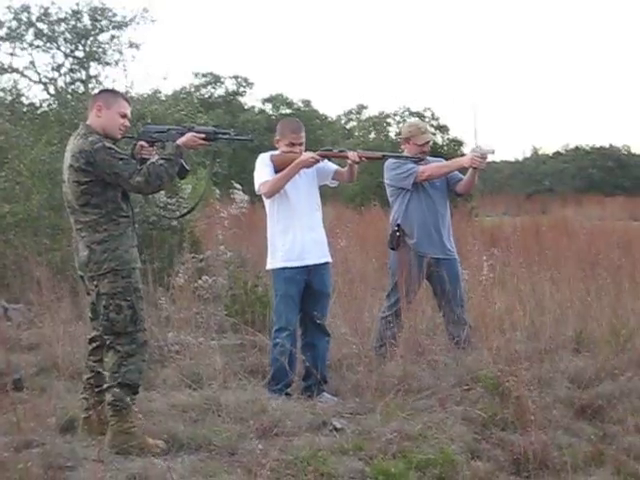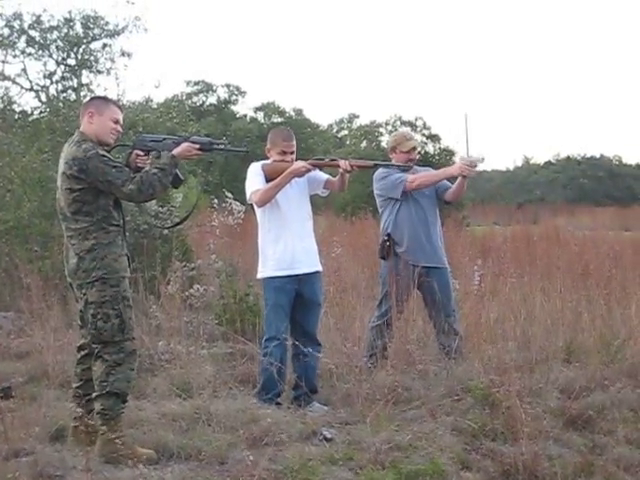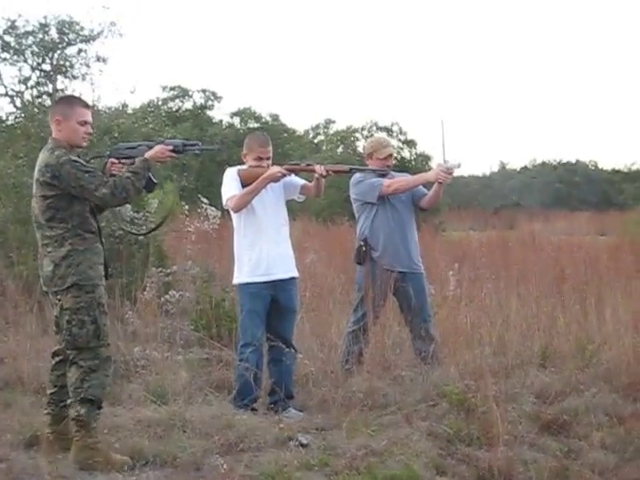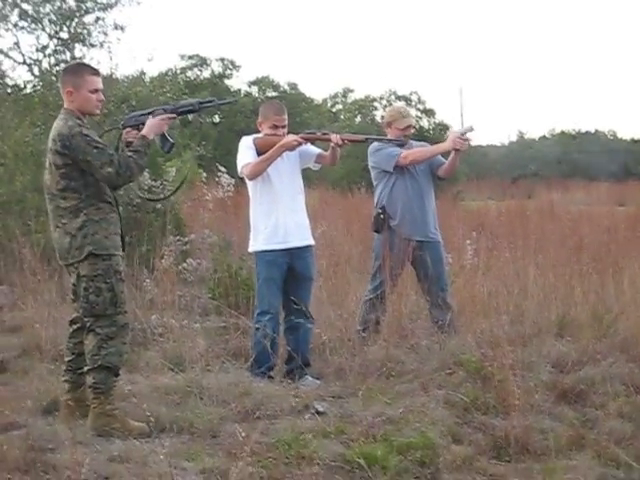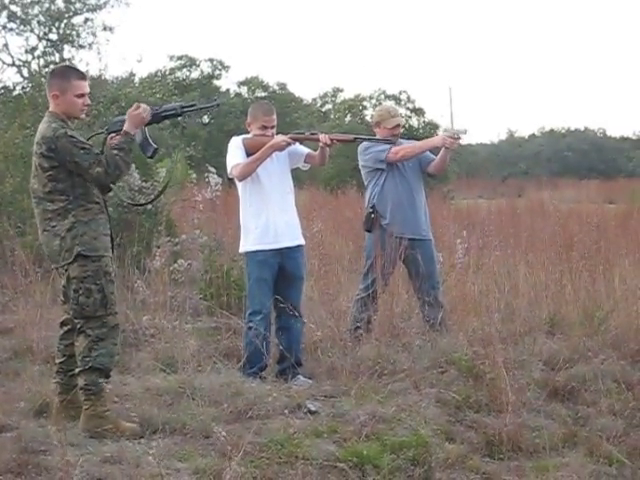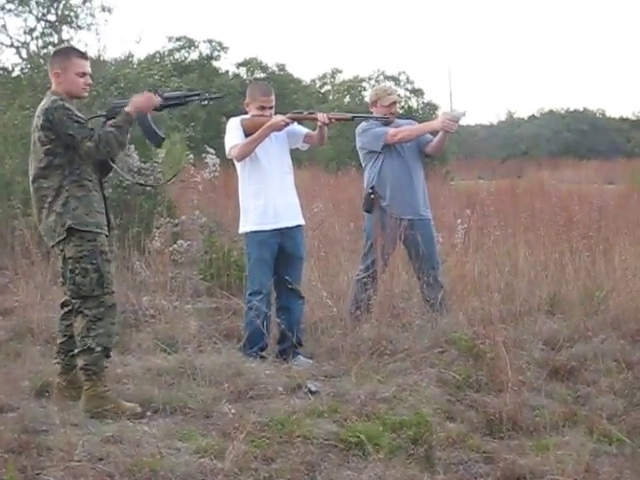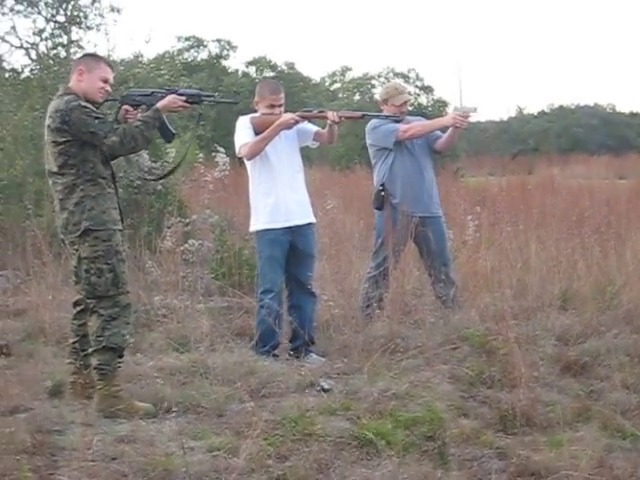
dt=0.7s
person 1, frame 1
left shoulder: (82, 144)
right shoulder: (94, 147)
left elbow: (125, 180)
right elbow: (146, 182)
left wrist: (137, 159)
right wrist: (178, 147)
left hip: (96, 256)
right hip: (112, 257)
left knee: (105, 335)
right knee: (129, 339)
left ankle: (94, 414)
right ankle: (121, 428)
person 1, frame 2
left shoulder: (76, 151)
right shoulder: (87, 154)
left elbow: (116, 189)
right elbow: (138, 191)
left wrist: (131, 168)
right wrist: (172, 157)
left hip: (87, 264)
right hip: (101, 265)
left knee: (93, 343)
right knee: (118, 348)
left ankle: (84, 422)
right ankle: (110, 437)
person 1, frame 3
left shoulder: (54, 160)
right shoulder: (61, 161)
left elbow: (91, 204)
right elbow: (113, 195)
left wrist: (108, 175)
right wrist: (146, 161)
left hip: (65, 271)
right hip: (77, 271)
left knee: (68, 351)
right knee: (92, 354)
left ankle: (57, 431)
right ankle: (85, 443)
person 1, frame 4
left shoulder: (66, 130)
right shoulder: (72, 131)
left elbow: (104, 177)
right elbow: (118, 172)
left wrist: (126, 147)
right wrist: (146, 137)
left hip: (82, 241)
right hip: (94, 242)
left knee: (86, 320)
right knee: (110, 322)
left ankle: (75, 399)
right ankle: (102, 411)
person 1, frame 5
left shoulder: (54, 132)
right shoulder: (58, 133)
left elbow: (92, 179)
right elbow: (106, 171)
left wrist: (110, 149)
right wrist: (130, 130)
left hip: (72, 243)
right hip: (83, 243)
left knee: (77, 321)
right knee: (100, 323)
left ankle: (67, 401)
right ankle: (94, 412)
person 1, frame 6
left shoulder: (56, 111)
right shoulder: (56, 110)
left elbow: (90, 167)
right elbow: (98, 149)
left wrist: (111, 133)
right wrist: (128, 115)
left hip: (68, 221)
right hip: (77, 222)
left knee: (76, 301)
right knee: (98, 302)
left ankle: (68, 379)
right ankle: (95, 393)
person 1, frame 7
left shoulder: (64, 108)
right shoulder: (73, 109)
left elbow: (103, 149)
right elbow: (119, 143)
left wrist: (124, 124)
right wrist: (157, 111)
left hip: (81, 220)
right hip: (93, 220)
left knee: (89, 300)
right knee: (112, 302)
left ankle: (81, 378)
right ankle: (107, 392)
person 2, frame 1
left shoulder: (313, 162)
right shoulder: (266, 161)
left elbow: (346, 178)
right elbow: (267, 190)
left wrist: (352, 164)
right wrist: (297, 164)
left hip: (318, 258)
right hip: (286, 261)
left knee: (317, 326)
right knee: (285, 328)
left ankle: (314, 386)
right ankle: (278, 389)
person 2, frame 2
left shoulder: (304, 170)
right shoulder: (257, 170)
left elbow: (336, 187)
right elbow: (259, 199)
left wrist: (343, 173)
right wrist: (289, 174)
left hip: (309, 267)
right hip: (277, 269)
left knee: (308, 336)
right knee: (276, 337)
left ankle: (305, 395)
right ankle: (267, 399)
person 2, frame 3
left shoulder: (280, 176)
right shoulder: (234, 175)
left elbow: (313, 192)
right elbow: (235, 204)
left wrist: (319, 178)
right wrist: (265, 178)
left hip: (285, 273)
right hip: (252, 275)
left knee: (283, 342)
right knee: (251, 343)
left ankle: (280, 401)
right ankle: (244, 405)
person 2, frame 4
left shoulder: (296, 145)
right shoulder: (249, 143)
left elbow: (328, 161)
right elbow: (250, 172)
left wrist: (335, 147)
right wrist: (280, 146)
left hip: (301, 241)
right hip: (268, 243)
left knee: (300, 311)
right knee: (268, 311)
left ankle: (297, 369)
right ankle: (261, 373)
person 2, frame 5
left shoulder: (285, 145)
right shoulder: (239, 144)
left elbow: (318, 161)
right elbow: (239, 173)
left wrist: (323, 146)
right wrist: (269, 147)
left hip: (291, 241)
right hip: (259, 243)
left knee: (291, 310)
right knee: (259, 312)
left ankle: (290, 369)
right ankle: (253, 373)
person 2, frame 6
left shoulder: (284, 125)
right shoulder: (236, 125)
left elbow: (316, 141)
right elbow: (237, 154)
left wrist: (322, 127)
right wrist: (267, 128)
left hip: (291, 221)
right hip: (258, 224)
left knee: (291, 289)
right knee: (259, 291)
left ankle: (289, 349)
right ankle: (253, 353)
person 2, frame 7
left shoulder: (293, 123)
right shoulder: (246, 123)
left elbow: (326, 139)
right elbow: (247, 153)
left wrist: (332, 125)
right wrist: (277, 126)
left hip: (302, 218)
right hip: (269, 222)
left knee: (304, 287)
right knee: (270, 290)
left ankle: (301, 347)
right ankle: (265, 351)
person 3, frame 1
left shoulder: (439, 164)
right shoulder: (394, 166)
left elbow: (462, 188)
right elbow: (424, 174)
left wrist: (474, 169)
right wrist: (462, 161)
left hip: (443, 248)
right hip: (409, 248)
left knee: (455, 305)
right knee: (396, 304)
right ankle: (381, 354)
person 3, frame 2
left shoulder: (428, 173)
right shoulder: (383, 176)
left elbow: (451, 196)
right elbow: (414, 183)
left wrist: (463, 177)
right wrist: (452, 170)
left hip: (434, 257)
right hip: (399, 257)
left knee: (446, 314)
right knee: (386, 313)
left ankle: (456, 362)
right ankle: (371, 363)
person 3, frame 3
left shoulder: (405, 179)
right shoulder: (360, 181)
left elbow: (427, 202)
right elbow: (390, 188)
left wrist: (439, 183)
right wrist: (428, 176)
left hip: (409, 263)
right hip: (375, 262)
left knee: (421, 318)
right knee: (362, 319)
left ankle: (431, 367)
right ankle: (348, 368)
person 3, frame 4
left shoulder: (423, 148)
right shoulder: (378, 150)
left elbow: (444, 172)
right elbow: (407, 159)
left wrist: (456, 152)
right wrist: (445, 146)
left hip: (427, 231)
right hip: (393, 231)
left knee: (438, 287)
right knee: (380, 287)
left ankle: (448, 335)
right ankle: (365, 337)
person 3, frame 5
left shoulder: (413, 146)
right shoulder: (368, 149)
left elbow: (434, 169)
right elbow: (397, 154)
left wrist: (446, 150)
right wrist: (435, 141)
left hip: (418, 229)
right hip: (384, 230)
left knee: (430, 286)
right knee: (371, 286)
right ankle: (357, 336)
person 3, frame 6
left shoulder: (410, 125)
right shoulder: (365, 130)
left elbow: (432, 149)
right elbow: (395, 137)
left wrist: (444, 131)
right wrist: (434, 124)
left hip: (418, 210)
right hip: (384, 211)
left knee: (429, 266)
right knee: (371, 266)
left ankle: (440, 314)
right ankle: (357, 316)
person 3, frame 7
left shoulder: (420, 122)
right shoulder: (376, 127)
left elbow: (441, 145)
right elbow: (406, 133)
left wrist: (454, 128)
right wrist: (444, 120)
left hip: (428, 206)
right hip: (394, 208)
left knee: (441, 263)
right knee: (381, 264)
right ankle: (369, 314)
